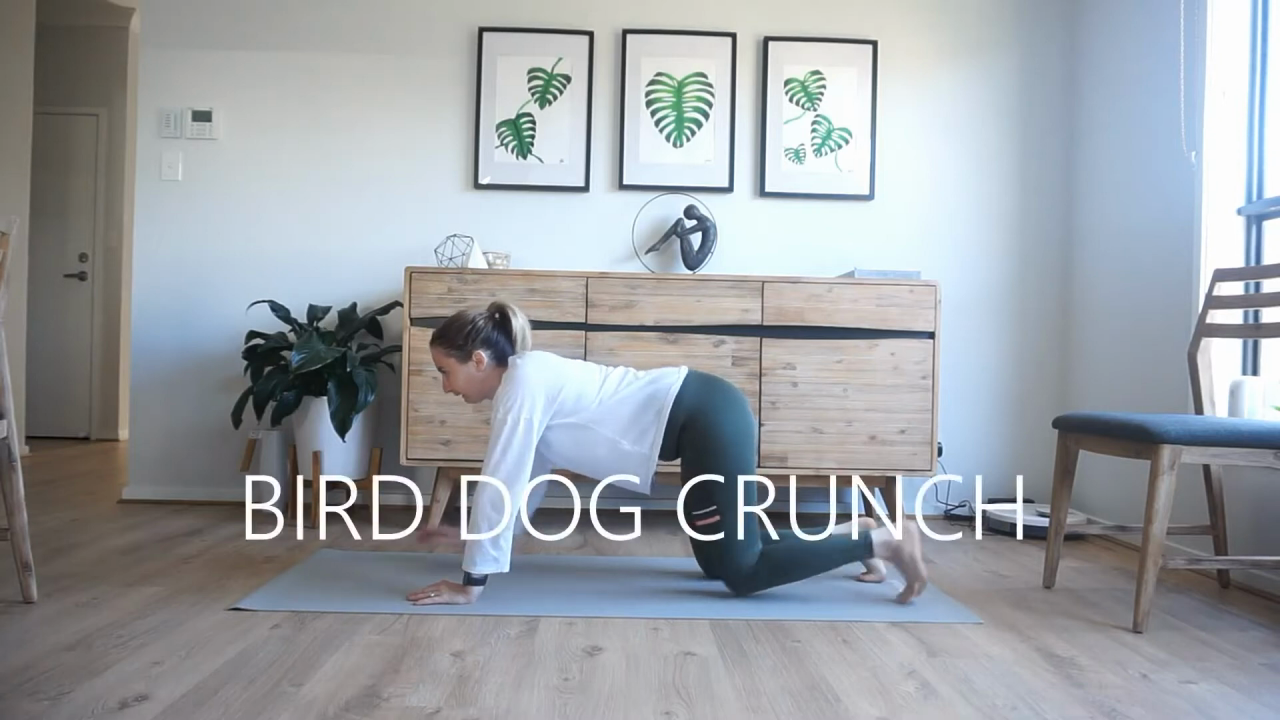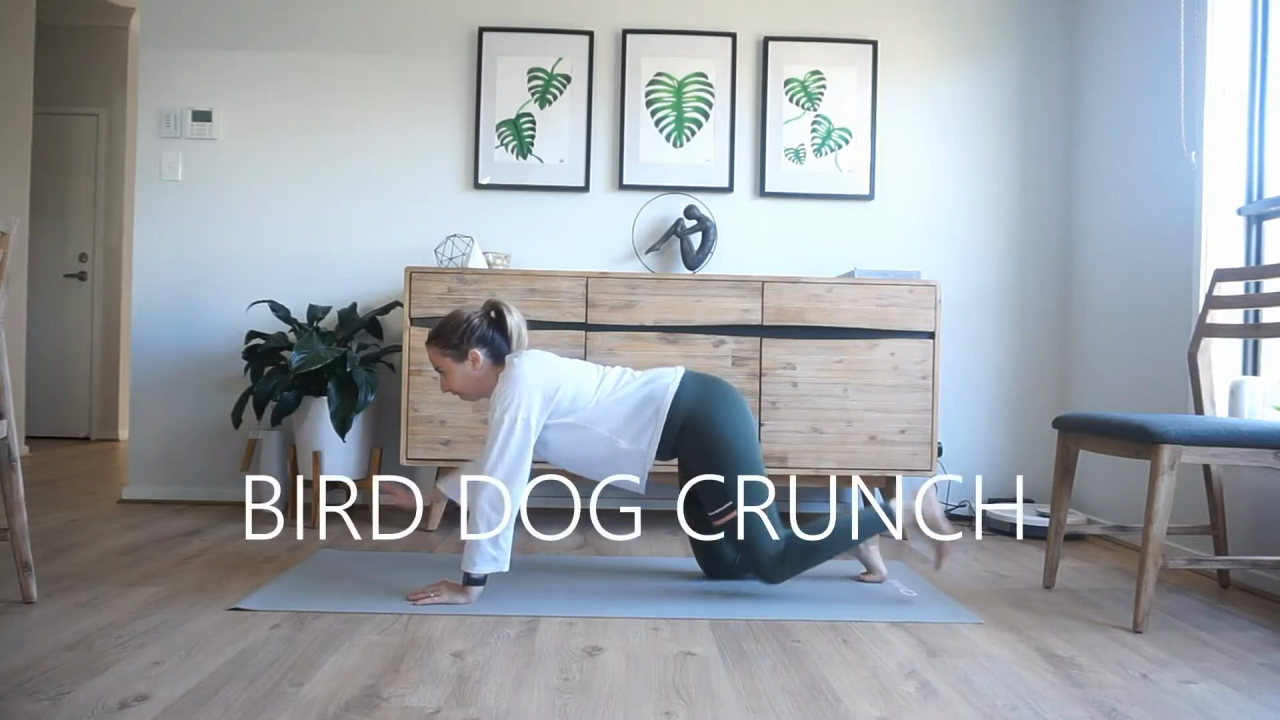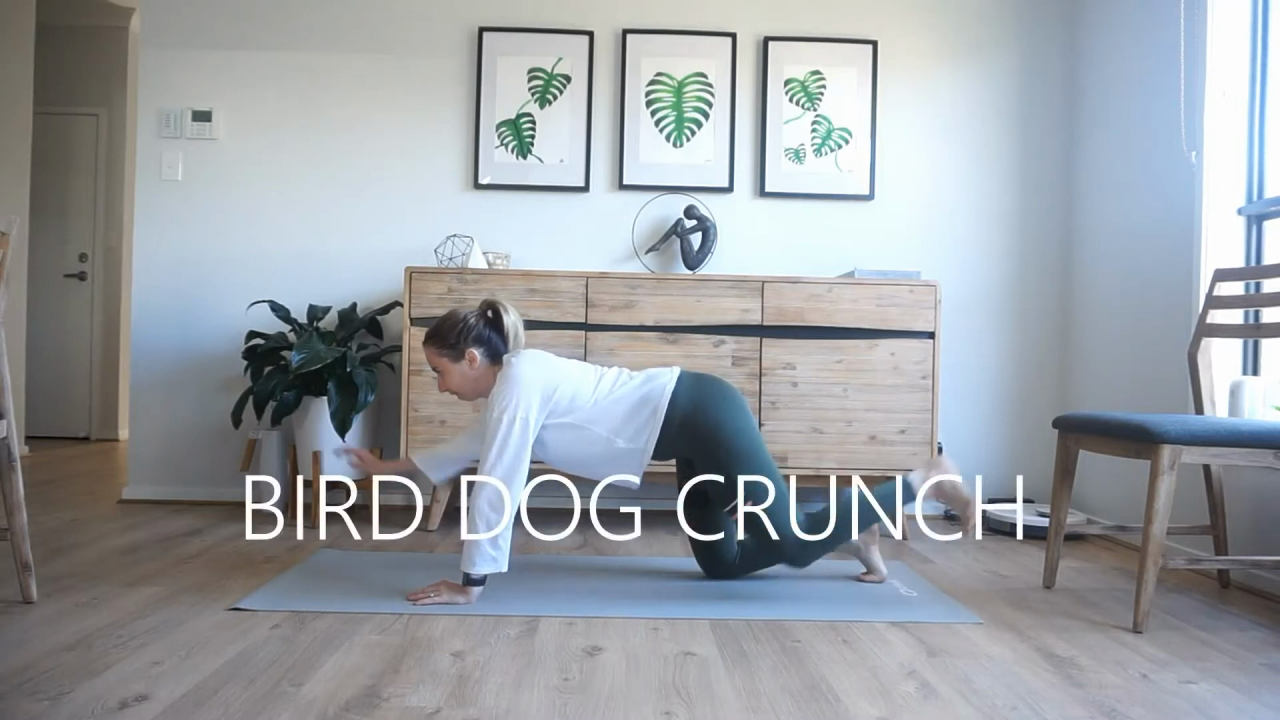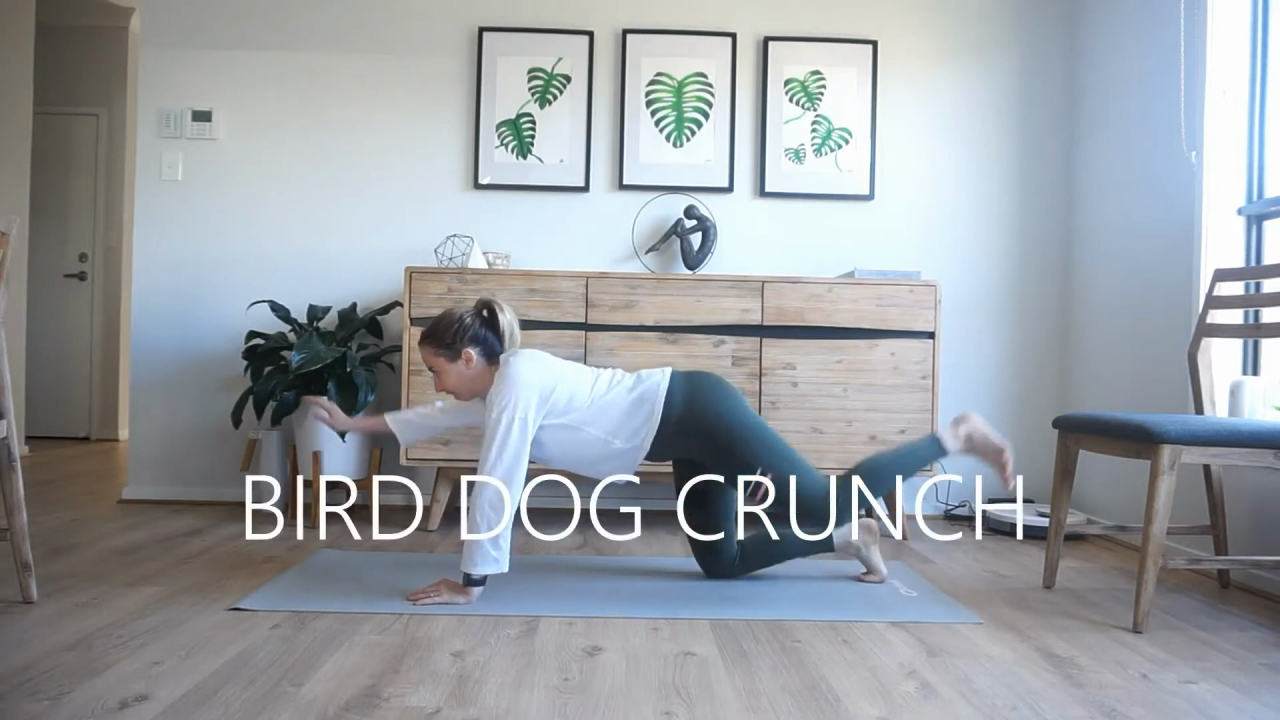
dt=0.1s
person 1, frame 1
left shoulder: (520, 382)
right shoulder: (528, 380)
left elbow: (501, 488)
right elbow: (516, 475)
left wrist: (470, 581)
right wrist: (462, 527)
left hip: (704, 413)
right hip: (697, 417)
left knee: (746, 573)
right knee: (720, 560)
left ankle: (884, 538)
right ankle: (853, 529)
person 1, frame 2
left shoulder: (518, 381)
right shoulder: (524, 379)
left elbow: (499, 487)
right elbow: (500, 468)
left wrist: (469, 582)
right wrist: (432, 494)
left hip: (703, 415)
right hip: (695, 419)
left knee: (768, 561)
right knee: (719, 561)
left ankle: (896, 510)
right ankle: (853, 529)
person 1, frame 3
left shoulder: (517, 381)
right shoulder: (514, 378)
left elbow: (497, 485)
right elbow: (475, 442)
left wrist: (470, 582)
right wrist: (397, 465)
left hip: (700, 412)
right hip: (691, 422)
left knee: (797, 542)
right knee: (721, 559)
left ankle: (925, 479)
right ankle: (850, 533)
person 1, frame 4
left shoulder: (514, 380)
right shoulder: (506, 379)
left elbow: (496, 486)
right elbow: (444, 416)
left wrist: (471, 581)
right wrist: (360, 423)
left hip: (696, 411)
right hip: (688, 424)
left knee: (820, 500)
right knee: (721, 561)
left ankle: (955, 436)
right ankle: (852, 537)
